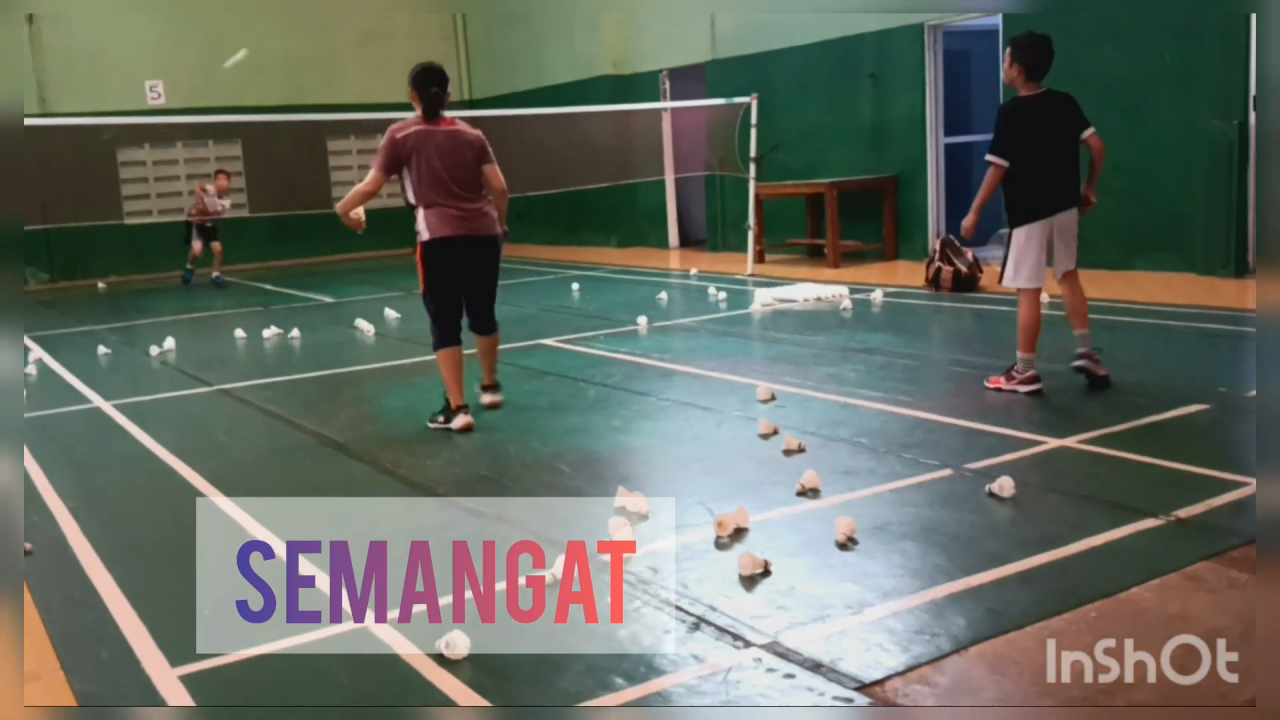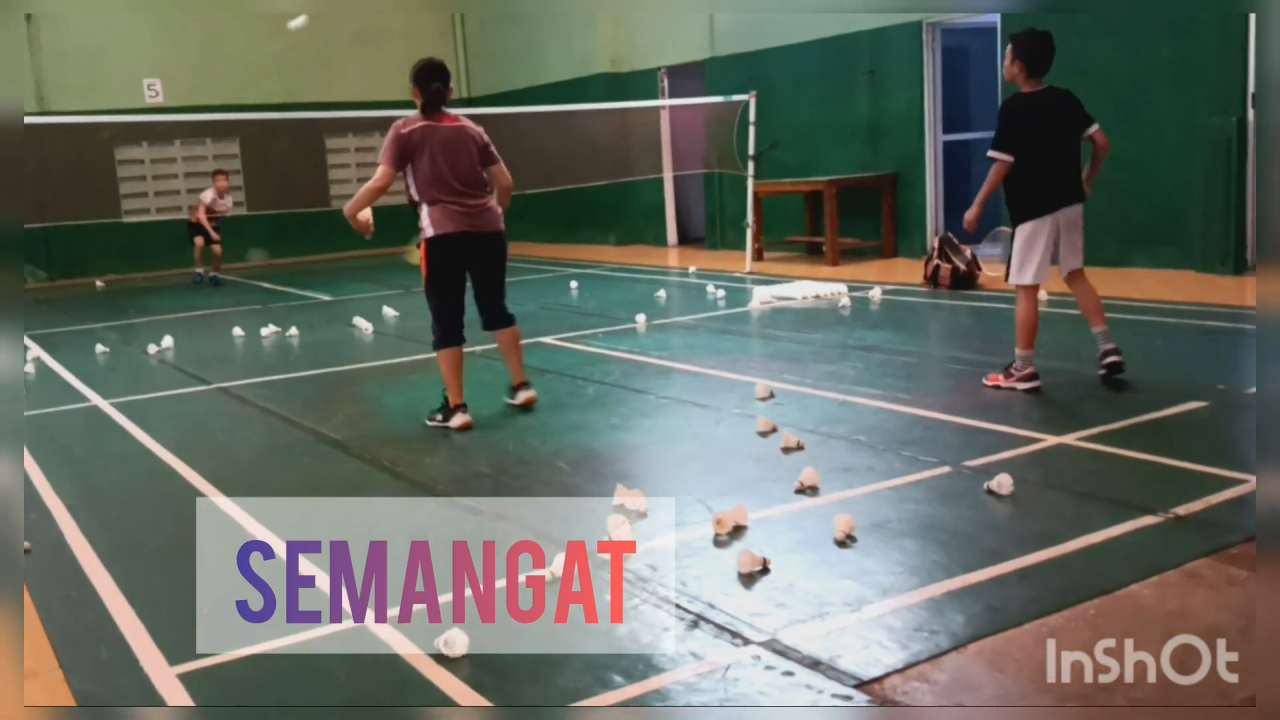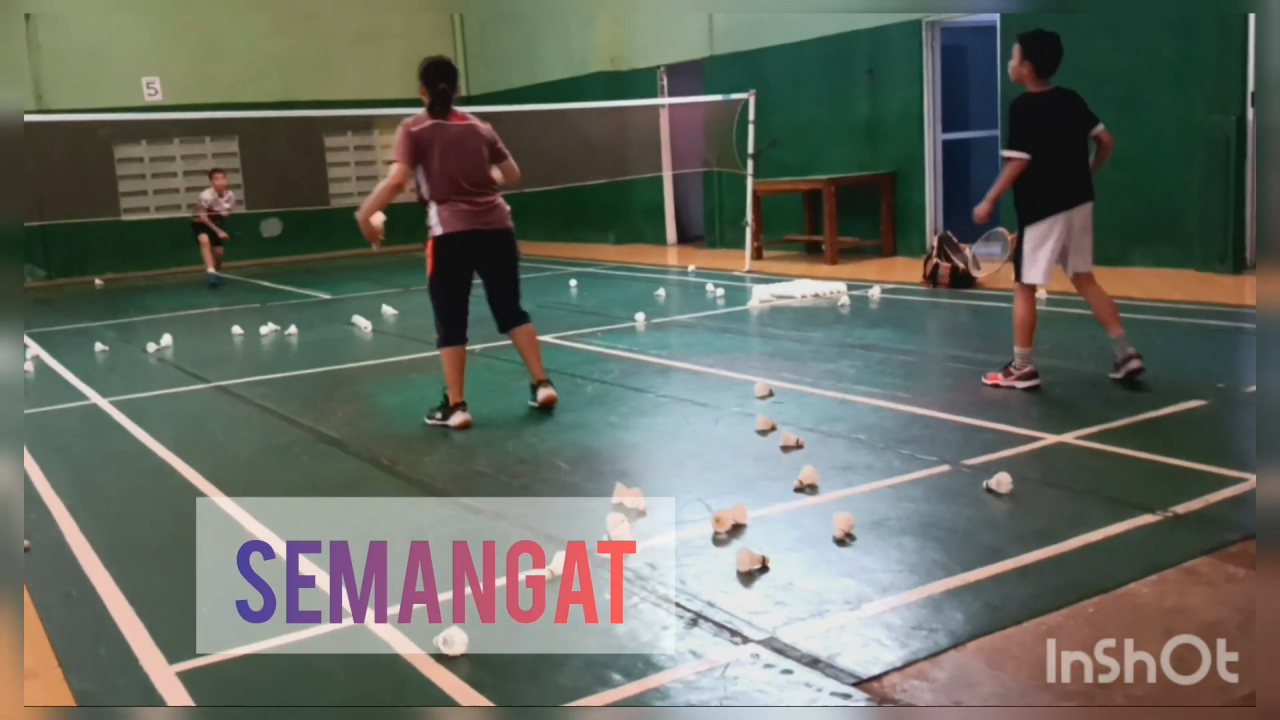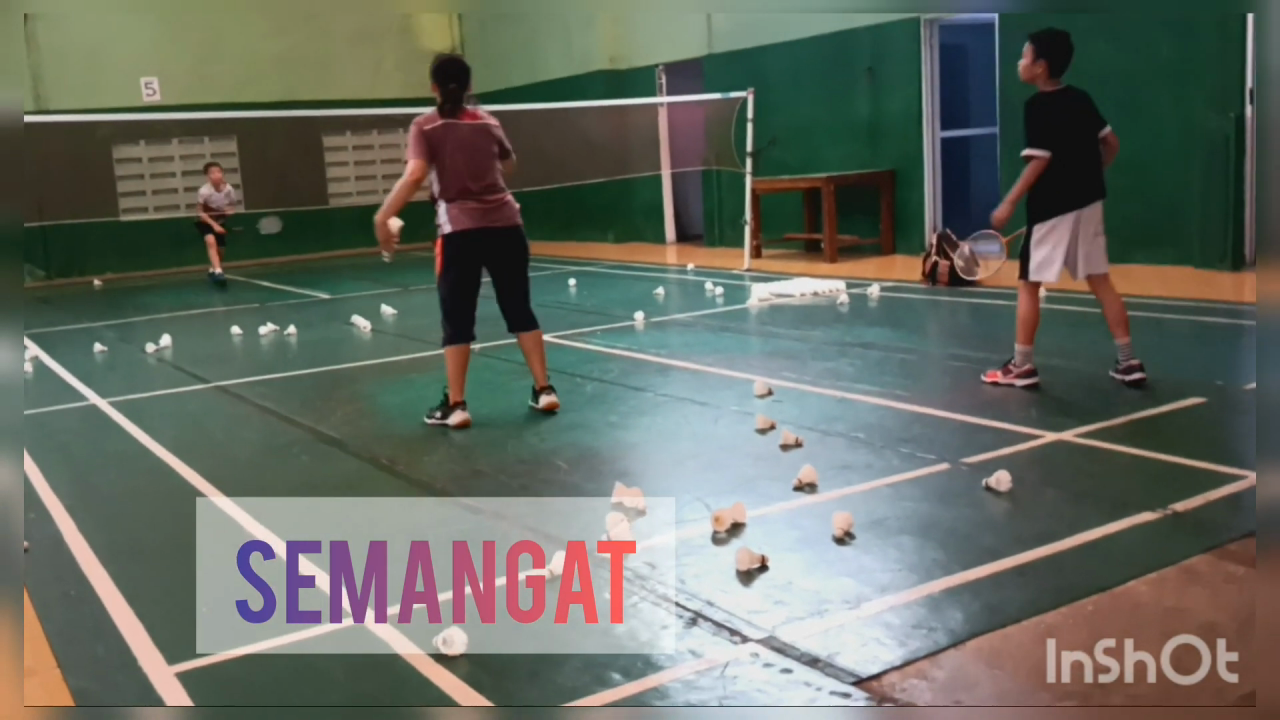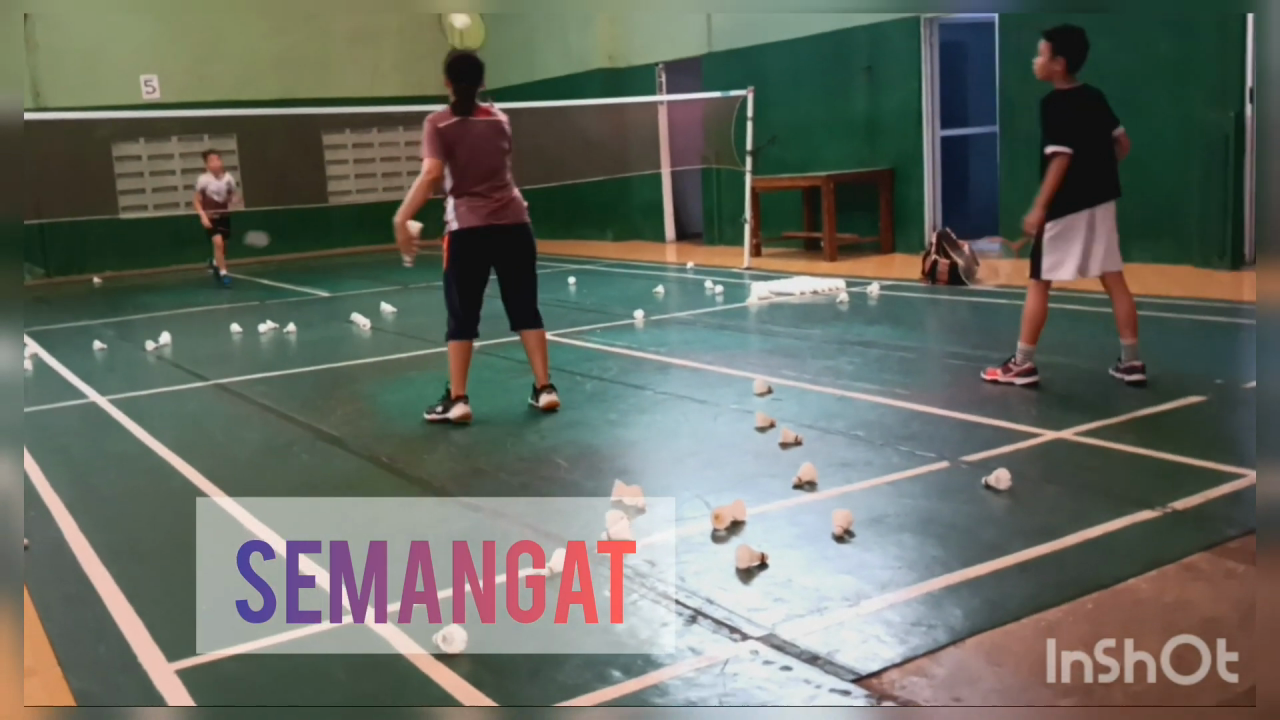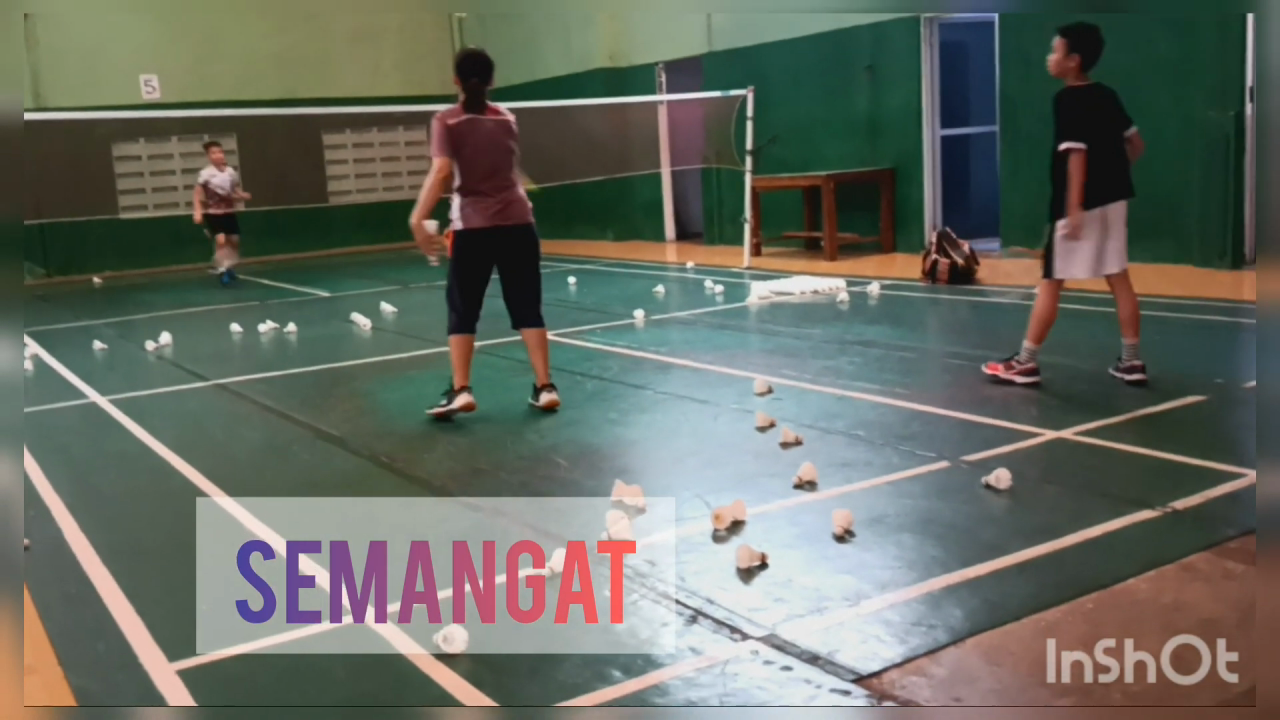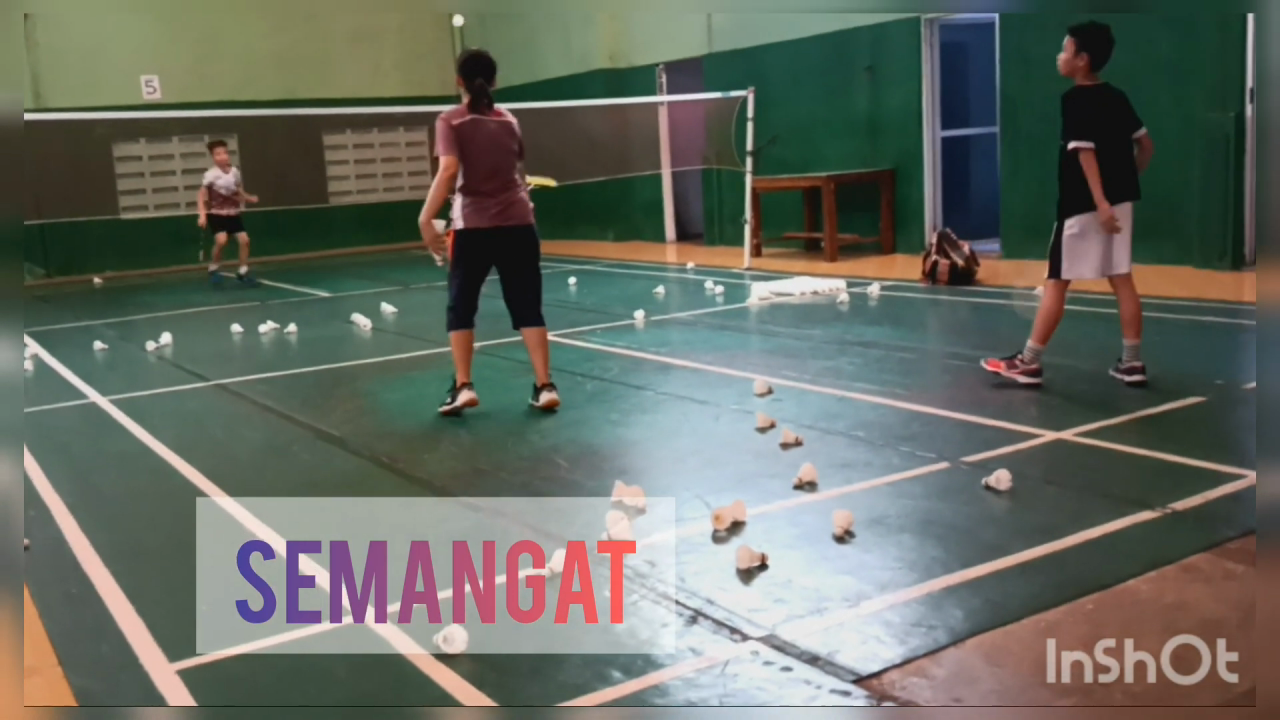
dt=0.1s
person 1, frame 1
left shoulder: (402, 135)
right shoulder: (470, 134)
left elbow: (371, 185)
right elbow: (499, 186)
left wrist: (344, 208)
right wrist: (499, 224)
left hip: (439, 238)
right hip: (482, 234)
left knee: (445, 323)
right knee: (483, 314)
left ankle: (457, 409)
right ankle: (490, 386)
person 1, frame 2
left shoulder: (405, 130)
right shoulder: (471, 130)
left elbow: (381, 182)
right elbow: (504, 182)
left wrist: (352, 210)
right wrist: (495, 210)
left hip: (443, 235)
right hip: (487, 230)
left knee: (446, 321)
right knee: (496, 310)
left ankle: (456, 407)
right ankle: (521, 385)
person 1, frame 3
left shoulder: (413, 129)
right shoulder: (478, 127)
left elbow: (396, 179)
right elbow: (512, 174)
left wrist: (365, 213)
left hip: (450, 233)
right hip: (497, 228)
left knee: (450, 321)
right knee: (510, 309)
left ankle: (455, 406)
right ankle: (541, 383)
person 1, frame 4
left shoulder: (425, 127)
right shoulder: (488, 123)
left elbow: (414, 176)
right elbow: (509, 165)
left wrist: (382, 217)
left hip: (460, 231)
right hip: (506, 225)
left knee: (457, 319)
right knee: (520, 311)
left ankle: (455, 405)
right ankle: (544, 390)
person 1, frame 5
left shoulder: (438, 123)
right shoulder: (498, 118)
left elbow: (431, 174)
left wrist: (402, 218)
left hip: (468, 228)
right hip: (514, 223)
left knee: (462, 316)
right knee: (524, 308)
left ankle: (456, 399)
right ankle: (544, 388)
person 1, frame 6
left shoulder: (447, 121)
right shoulder: (507, 119)
left elbow: (441, 173)
left wrist: (418, 219)
left hip: (473, 227)
right hip: (518, 224)
left knee: (462, 311)
right knee: (527, 307)
left ankle: (460, 390)
right ankle: (545, 387)
person 1, frame 7
left shoulder: (451, 121)
right shoulder: (508, 121)
left elbow: (448, 171)
left wrist: (426, 218)
left hip: (473, 227)
right hip: (519, 224)
left knee: (461, 308)
right knee: (527, 307)
left ankle: (462, 386)
right ankle: (545, 386)
person 2, frame 1
left shoulder: (1011, 113)
right shoulder: (1065, 103)
left elbow: (998, 169)
right elbow: (1097, 147)
left wrist: (974, 212)
right wrist: (1089, 188)
left hip: (1030, 212)
right hip: (1066, 206)
left knee: (1028, 291)
right knee: (1068, 276)
left ankle: (1024, 372)
right ankle: (1085, 351)
person 2, frame 2
left shoulder: (1013, 108)
right shoulder: (1067, 100)
left elbow: (1002, 164)
right elbow: (1101, 142)
left wrist: (977, 206)
right wrist: (1086, 180)
left hip: (1032, 208)
right hip: (1069, 202)
left knee: (1026, 288)
right knee: (1076, 276)
left ankle: (1022, 369)
right ankle: (1107, 347)
person 2, frame 3
left shoulder: (1022, 107)
right shoulder: (1072, 100)
left elbow: (1018, 162)
right elbow: (1106, 142)
left wrist: (989, 202)
left hip: (1041, 209)
right hip: (1078, 203)
left knee: (1024, 287)
right knee: (1085, 280)
left ankle: (1022, 367)
right ankle: (1126, 354)
person 2, frame 4
left shoulder: (1037, 106)
right shoulder: (1081, 99)
left elbow: (1040, 161)
right elbow: (1111, 144)
left wrist: (1008, 203)
left hip: (1053, 208)
right hip: (1089, 202)
left knee: (1028, 285)
right knee: (1100, 282)
left ankle: (1022, 365)
right ankle: (1129, 361)
person 2, frame 5
left shoulder: (1053, 103)
right shoulder: (1095, 98)
left elbow: (1060, 158)
right elbow: (1123, 143)
left wrist: (1038, 207)
left hip: (1067, 207)
right hip: (1103, 201)
left knee: (1039, 284)
right knee: (1114, 280)
left ankle: (1022, 363)
right ankle: (1131, 361)
person 2, frame 6
left shoulder: (1067, 100)
right shoulder: (1109, 96)
left elbow: (1077, 154)
right elbow: (1136, 145)
left wrist: (1073, 207)
left hip: (1083, 205)
right hip: (1114, 200)
left knee: (1051, 282)
right knee: (1120, 280)
left ankle: (1025, 362)
right ankle: (1132, 361)
person 2, frame 7
left shoulder: (1074, 99)
right shoulder: (1117, 97)
left elbow: (1086, 154)
right elbow: (1146, 146)
left wrist: (1101, 202)
left hip: (1083, 207)
right hip: (1120, 201)
left knee: (1056, 283)
right knee: (1122, 280)
left ankle: (1029, 361)
right ankle: (1132, 362)
